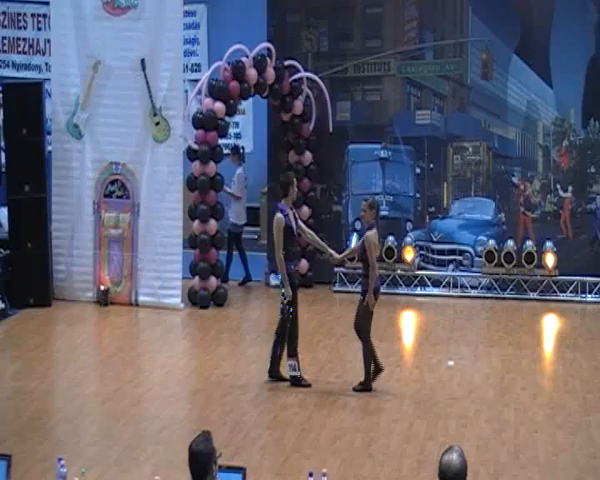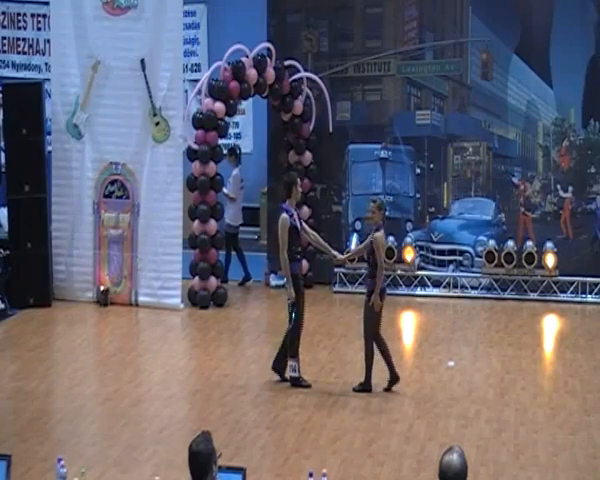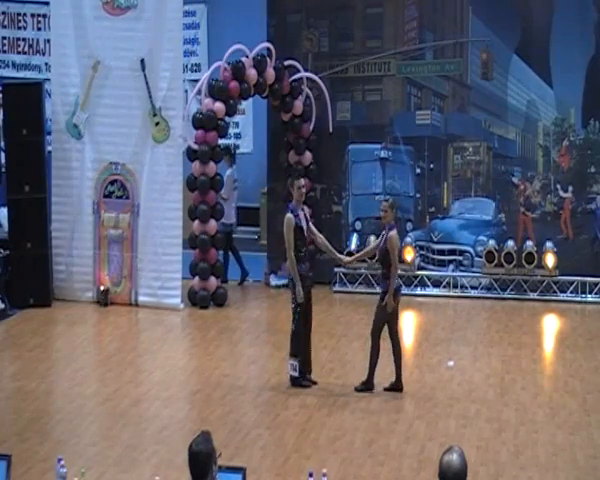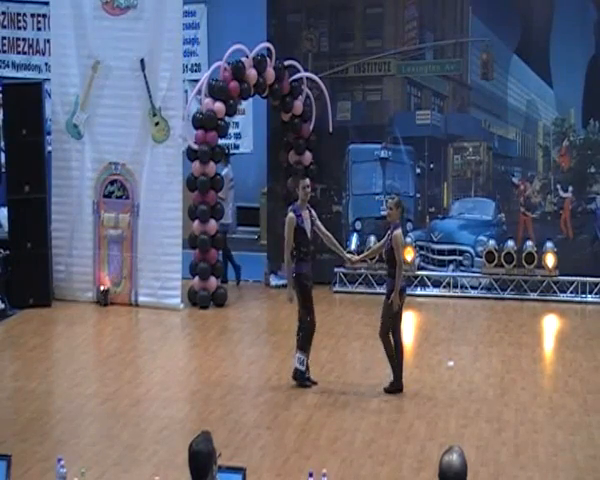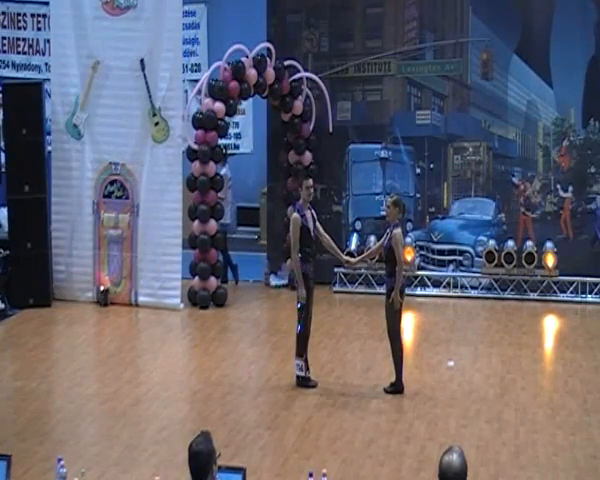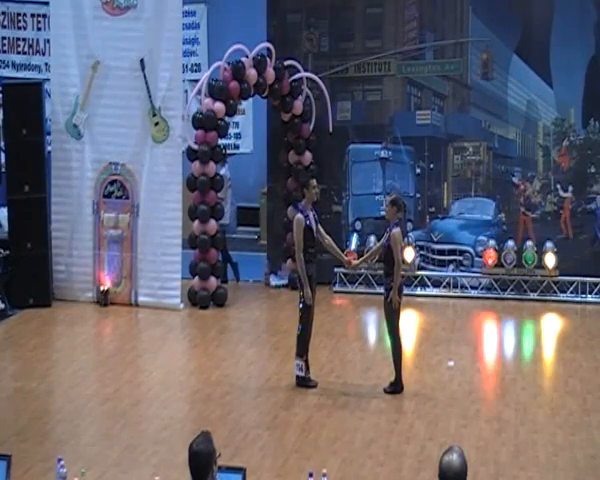
dt=0.4s
person 1, frame 1
left shoulder: (292, 212)
right shoulder: (280, 217)
left elbow: (308, 234)
right elbow: (278, 254)
left wrist: (329, 251)
right wrist: (287, 285)
left hip: (293, 272)
right hip: (287, 273)
left knee: (284, 322)
right knee: (292, 323)
left ankle: (274, 369)
right ankle: (294, 374)
person 1, frame 2
left shoulder: (295, 213)
right shoulder: (285, 217)
left elbow: (311, 235)
right elbow: (283, 254)
left wrist: (332, 252)
right wrist: (289, 286)
left hip: (298, 272)
right hip: (292, 274)
left knee: (297, 322)
right knee: (295, 323)
left ankle: (280, 363)
right ankle: (294, 374)
person 1, frame 3
left shoulder: (304, 212)
right shoulder: (290, 217)
left elbow: (318, 238)
right elbow: (290, 254)
left wrist: (337, 256)
right wrist: (297, 285)
left hip: (307, 271)
right hip: (297, 273)
left knee: (307, 323)
right knee: (299, 324)
left ankle: (304, 370)
right ankle: (295, 374)
person 1, frame 4
left shoulder: (311, 212)
right shoulder: (292, 216)
left elbow: (325, 235)
right elbow: (287, 253)
left wrist: (344, 255)
right wrist: (289, 285)
left hip: (308, 269)
right hip: (299, 271)
left knee: (304, 321)
right knee: (309, 320)
left ankle: (302, 369)
right ankle: (299, 369)
person 1, frame 5
left shoulder: (311, 212)
right shoulder: (296, 216)
left elbow: (324, 237)
right elbow: (294, 253)
left wrist: (342, 257)
right wrist: (300, 285)
left hip: (311, 270)
right hip: (302, 272)
left knee: (307, 322)
right knee: (303, 322)
left ankle: (304, 370)
right ankle: (301, 374)
person 1, frame 6
left shoulder: (312, 213)
right shoulder: (300, 217)
left elbow: (325, 239)
right elbow: (298, 255)
left wrist: (343, 258)
right wrist: (305, 286)
left hip: (312, 271)
right hip: (305, 274)
left knee: (308, 323)
right knee: (305, 323)
left ankle: (305, 370)
right ankle: (301, 375)
person 2, frame 1
left shoulder: (370, 234)
right shoulder: (370, 232)
left elbow: (373, 266)
right elbow: (357, 248)
left wrist: (370, 293)
right wrist: (340, 256)
left hip: (370, 287)
right hip: (368, 286)
left knee: (364, 332)
right knee: (358, 327)
left ankle: (367, 382)
right ankle: (375, 365)
person 2, frame 2
left shoulder: (379, 236)
right shoulder: (375, 233)
left elbow: (380, 267)
right elbow: (362, 248)
left wrist: (376, 294)
right wrist: (344, 257)
left hip: (375, 289)
right hip: (374, 287)
left knee: (369, 335)
right knee: (375, 334)
left ankle: (367, 382)
right ankle: (393, 374)
person 2, frame 3
left shoulder: (392, 235)
right shoulder: (385, 233)
left elbow: (395, 266)
right elbow: (372, 249)
left wrist: (390, 295)
right wrist: (351, 259)
left hip: (390, 289)
right hip: (389, 288)
left knee: (375, 334)
right knee: (393, 335)
left ankle: (369, 380)
right ankle: (398, 381)
person 2, frame 4
left shoulder: (397, 233)
right shoulder: (391, 231)
left elbow: (400, 264)
right elbow: (378, 248)
left wrist: (396, 293)
right wrist: (358, 258)
left hip: (395, 288)
right hip: (392, 286)
left knee: (385, 333)
right knee: (395, 334)
left ankle: (397, 381)
right ankle: (397, 380)
person 2, frame 5
left shoulder: (397, 232)
right shoulder: (390, 230)
left elbow: (400, 263)
right elbow: (377, 248)
left wrist: (396, 291)
right wrist: (356, 260)
left hip: (394, 287)
right hip: (390, 285)
left knee: (394, 335)
right knee: (393, 334)
left ankle: (398, 383)
right ankle: (398, 380)
person 2, frame 6
left shoulder: (396, 231)
right shoulder: (391, 230)
left elbow: (398, 263)
right elbow: (377, 249)
left wrist: (394, 290)
right wrist: (359, 262)
left hip: (393, 287)
right hip: (389, 285)
left knee: (393, 334)
right knee: (393, 333)
left ankle: (398, 382)
right ankle: (397, 380)
person 3, frame 1
left shoulder: (239, 173)
right shoulder: (240, 171)
left elbow: (238, 195)
left wrist: (225, 189)
right wrist: (228, 189)
left hip: (236, 217)
right hip: (238, 216)
left knee: (230, 246)
right knee: (238, 245)
left ankle: (226, 275)
right ankle: (247, 274)
person 3, frame 2
left shoulder: (235, 174)
right shoulder: (237, 172)
left elbow: (233, 197)
left wrist: (221, 189)
right wrist: (225, 189)
left hip: (232, 217)
right hip: (235, 216)
left knee: (228, 247)
right knee: (235, 246)
left ankle: (225, 276)
right ankle: (246, 274)
person 3, frame 3
left shoulder: (228, 174)
right shoulder: (233, 172)
left elbow: (225, 196)
right wrist: (219, 190)
left hip: (226, 216)
right hip: (230, 215)
left knee: (226, 246)
right knee: (230, 245)
left ankle: (224, 276)
right ankle: (243, 271)
person 3, frame 4
left shoulder: (225, 173)
right shoulder: (229, 171)
left elbow: (222, 196)
left hip: (224, 216)
right hip: (227, 215)
left knee: (224, 246)
right knee: (224, 246)
right ankle: (235, 267)
person 3, frame 5
left shoulder: (223, 173)
right shoulder: (226, 171)
left elbow: (221, 196)
left hip: (223, 216)
right hip: (226, 216)
left knee: (223, 246)
right knee: (223, 246)
right ankle: (225, 275)
person 3, frame 6
left shoulder: (223, 173)
right shoulder: (225, 171)
left elbow: (220, 196)
left hip: (221, 216)
right hip: (224, 216)
left knee: (221, 246)
right knee: (222, 246)
left ankle: (224, 275)
